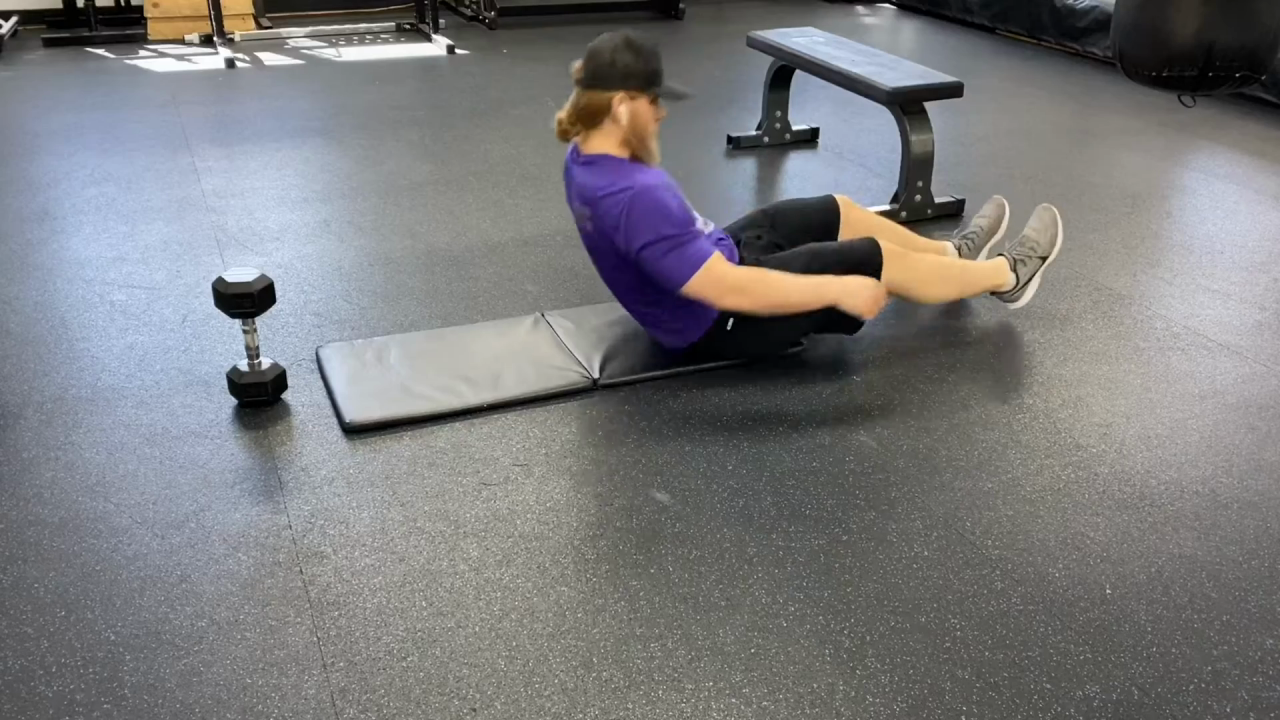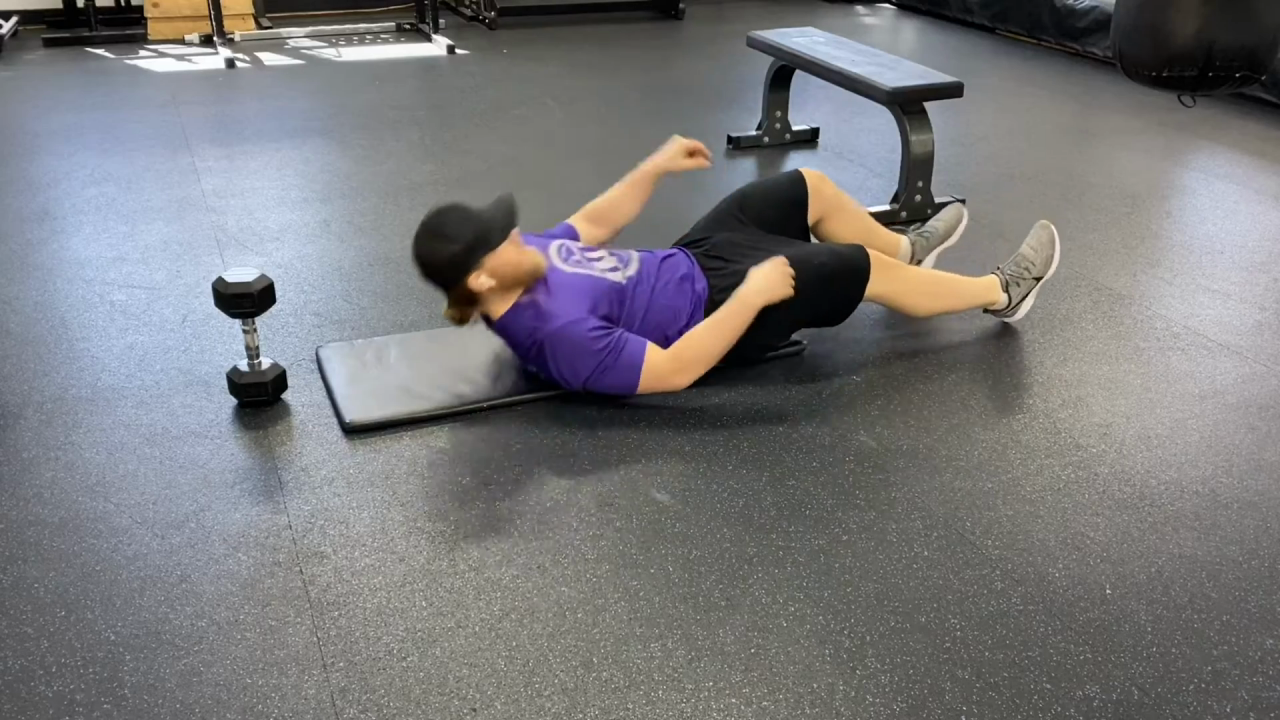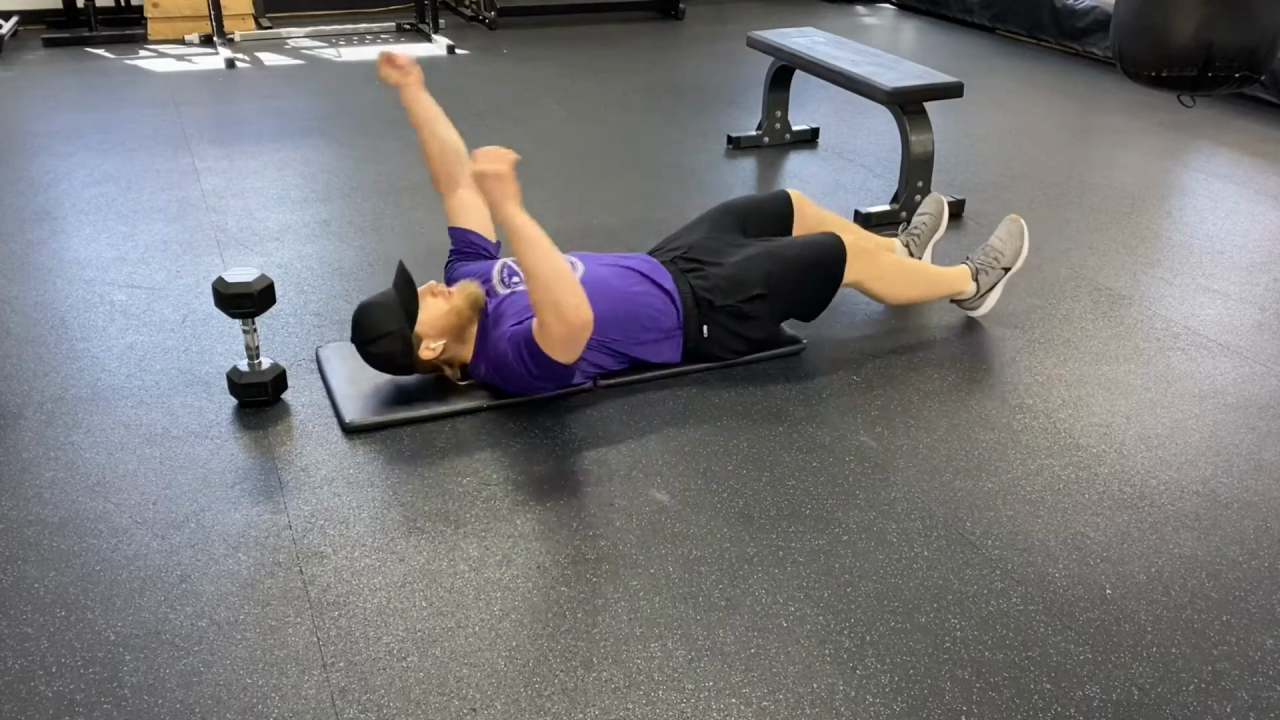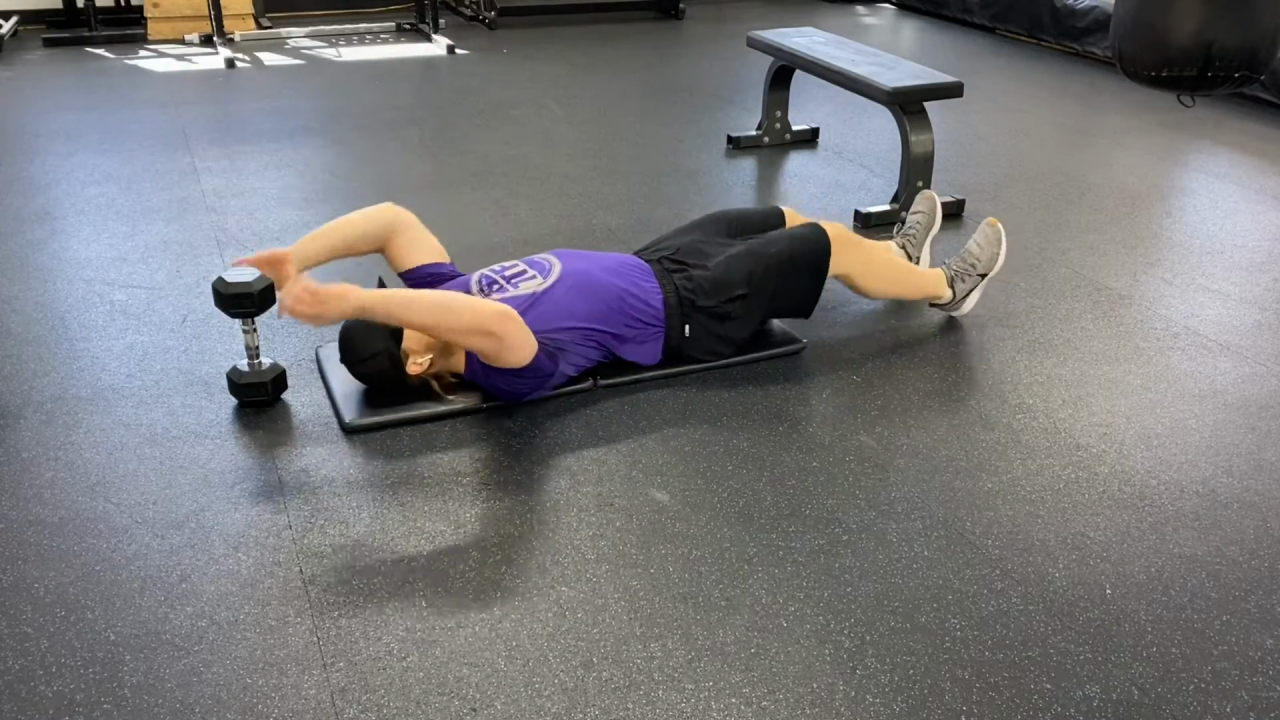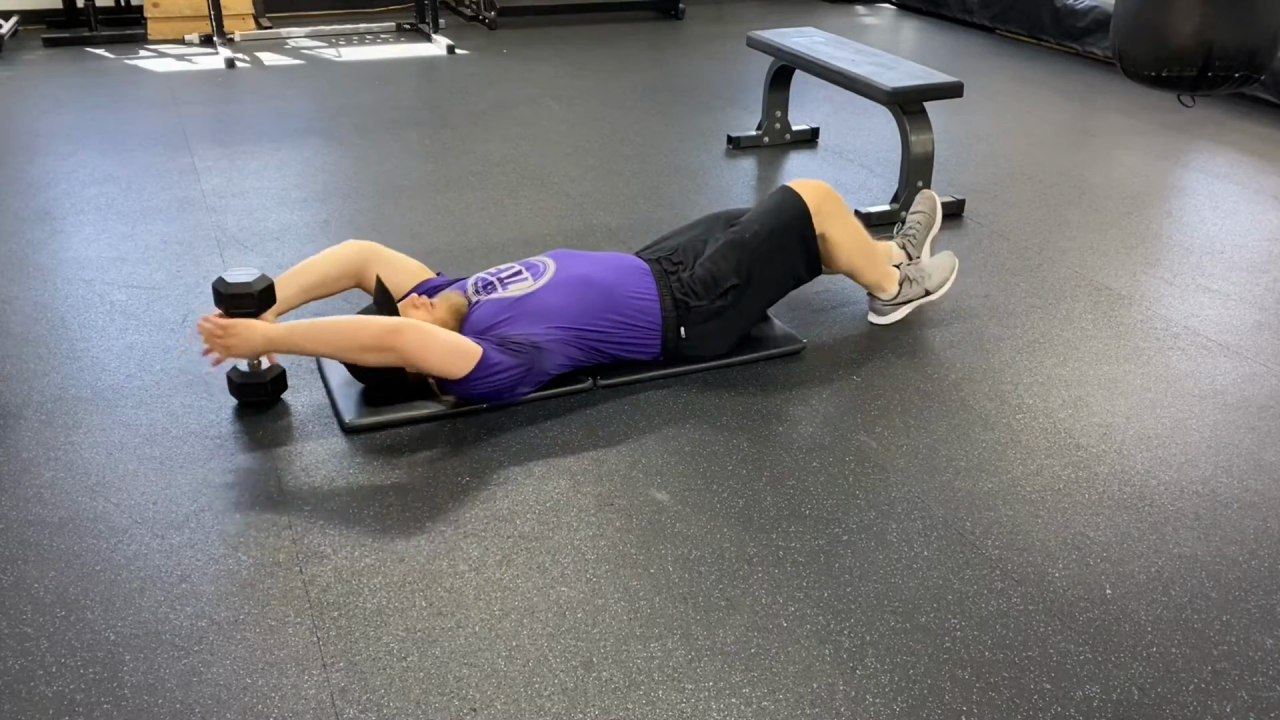
dt=0.5s
person 1, frame 1
left shoulder: (588, 155)
right shoulder: (635, 199)
right elbow: (729, 291)
right wrist: (838, 290)
right hip: (717, 322)
left knee: (842, 210)
right knee: (873, 259)
left ankle: (951, 253)
right ankle: (1006, 276)
person 1, frame 2
left shoulder: (522, 263)
right shoulder: (558, 335)
left elbow: (594, 224)
right elbow: (674, 370)
left wrist: (655, 166)
right wrist: (754, 294)
left hip: (688, 262)
right hip: (711, 312)
left knee: (806, 187)
right knee: (865, 275)
left ankle: (906, 252)
right ankle: (999, 292)
person 1, frame 3
left shoulder: (469, 277)
right shoulder: (510, 355)
left elbow: (460, 182)
right elbow: (572, 320)
left wrist: (412, 93)
right wrist: (511, 205)
left hip: (663, 270)
right hip: (698, 315)
left knee: (790, 205)
right knee: (840, 256)
left ankle: (900, 250)
right ankle: (968, 285)
person 1, frame 4
left shoulder: (447, 297)
right shoulder: (500, 371)
left elbow: (393, 221)
right elbow: (495, 321)
left wrist: (297, 257)
right wrist: (348, 301)
left hip: (652, 269)
right hip: (691, 315)
left knee: (781, 219)
right knee: (829, 241)
left ankle: (899, 254)
right ankle: (944, 286)
person 1, frame 5
left shoulder: (453, 301)
right shoulder: (485, 367)
left elbow: (363, 254)
right elbow: (395, 341)
left wrist: (265, 299)
right wrist: (268, 334)
left hip: (650, 272)
right hip: (688, 315)
left knee: (771, 219)
right knee: (812, 200)
left ankle: (891, 254)
right ankle: (891, 290)
